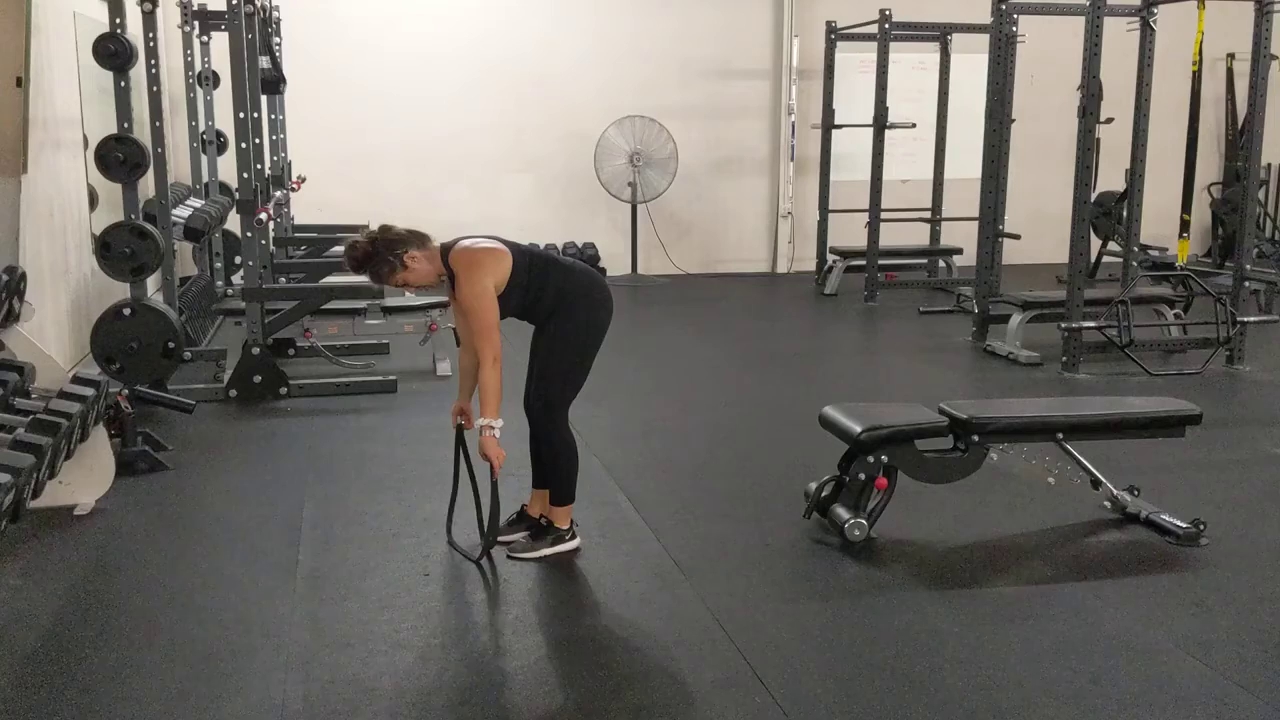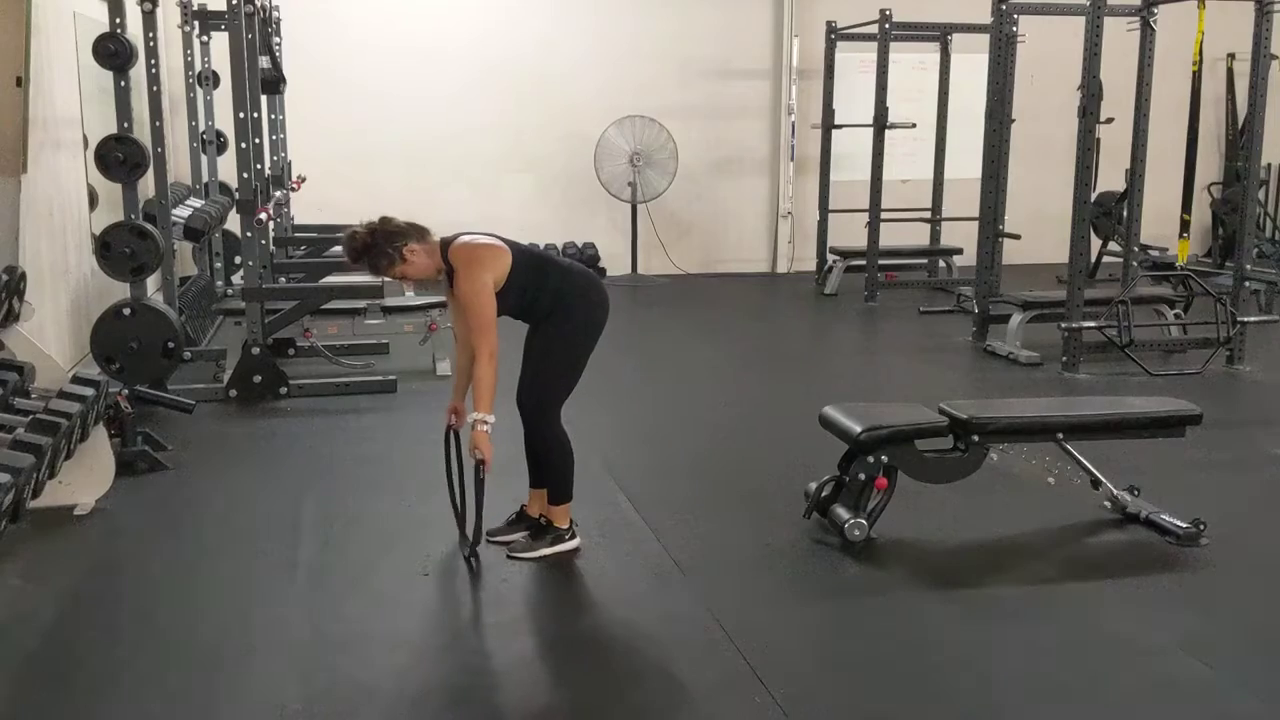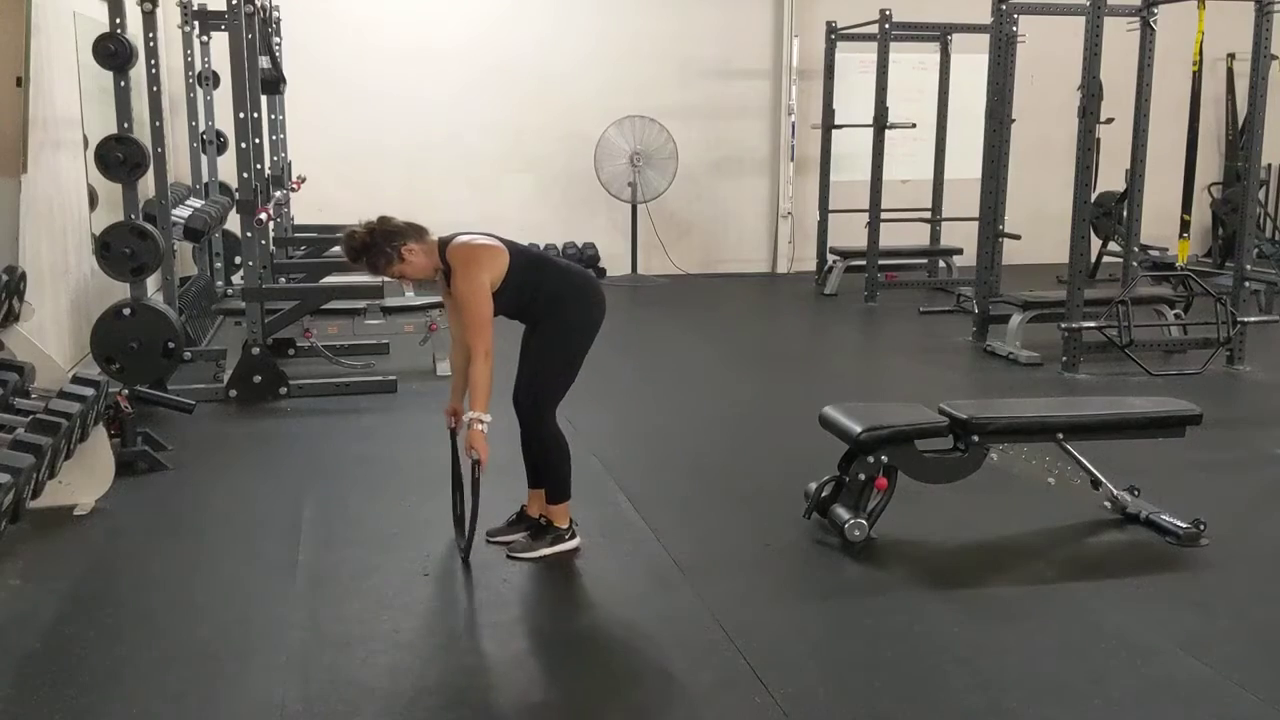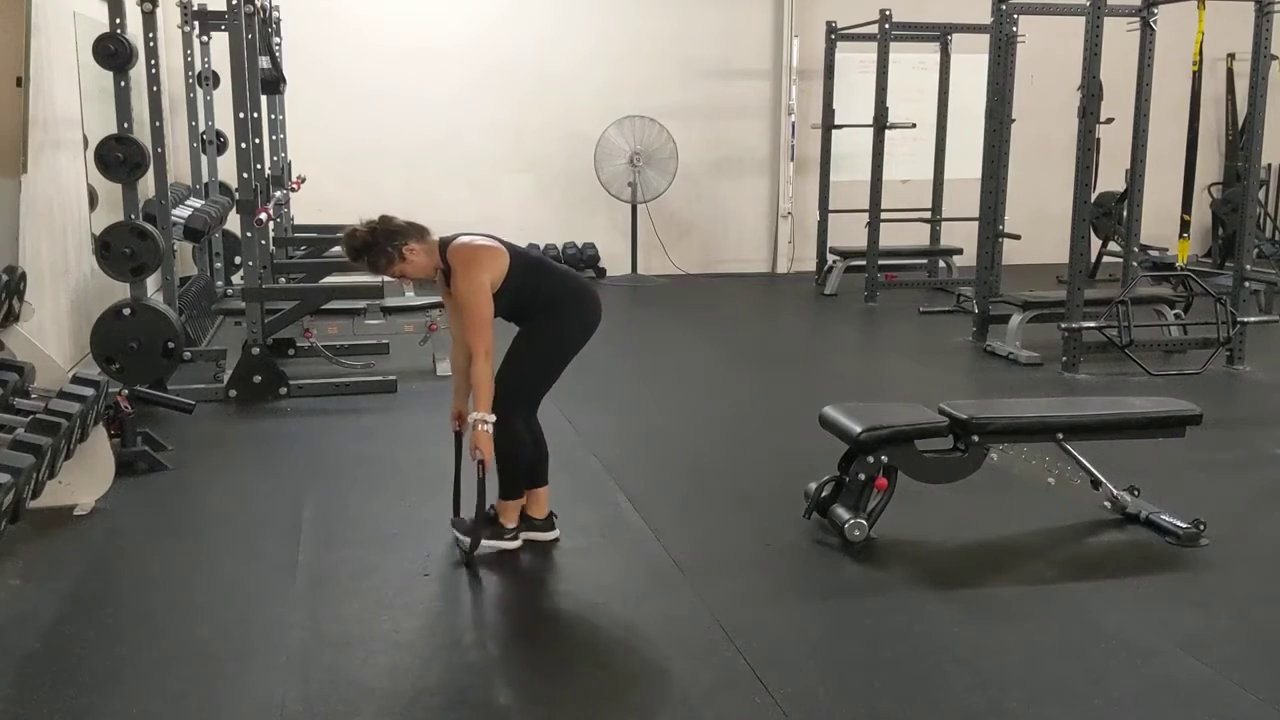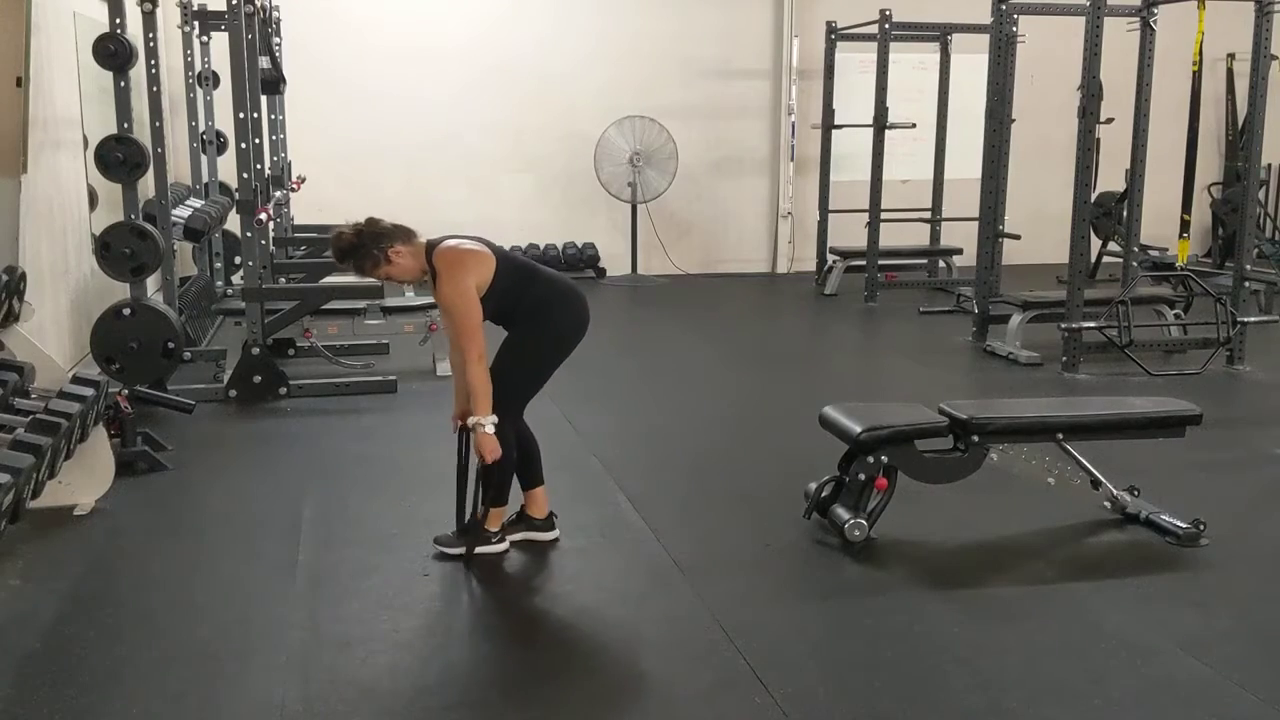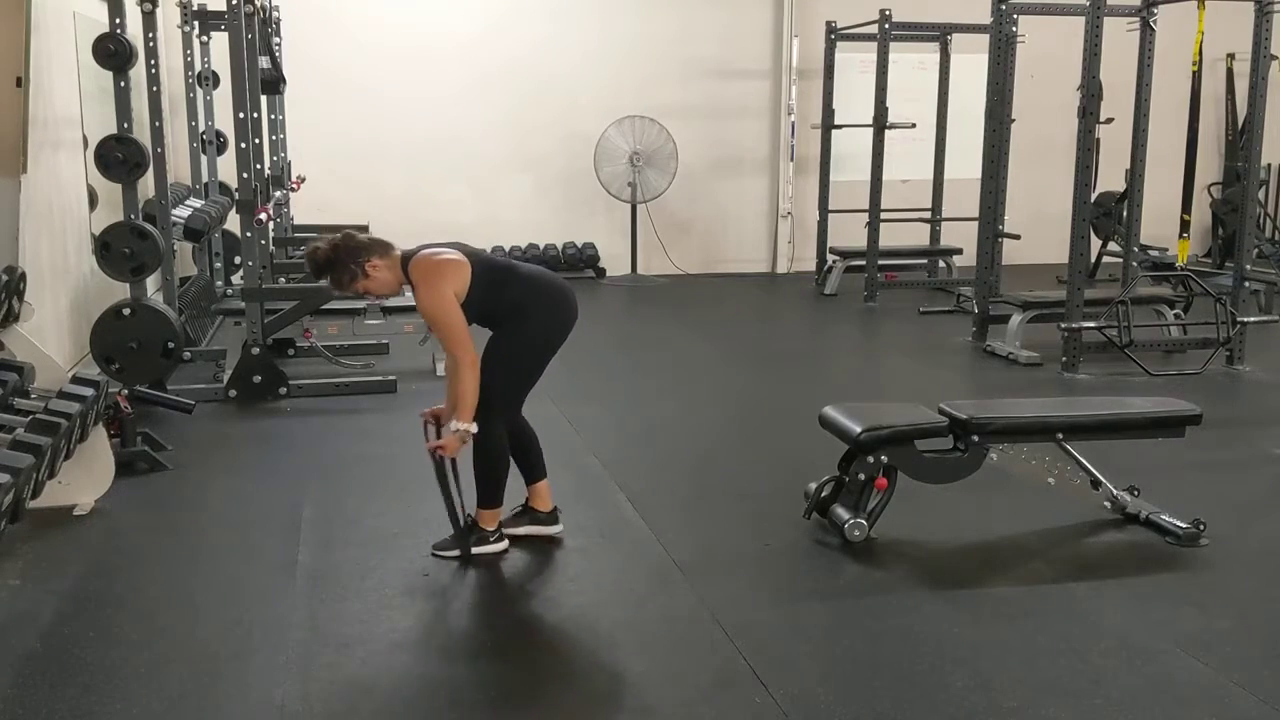
dt=0.3s
person 1, frame 1
left shoulder: (469, 270)
right shoulder: (452, 269)
left elbow: (491, 357)
right elbow: (470, 346)
left wrist: (489, 429)
right wrist: (464, 400)
left hip: (584, 305)
right hip: (560, 310)
left knee: (549, 412)
right knee: (536, 408)
left ankle: (562, 528)
right ankle: (536, 512)
person 1, frame 2
left shoulder: (469, 266)
right shoulder: (451, 265)
left elbow: (486, 353)
right elbow: (466, 343)
left wrist: (481, 424)
right wrist: (458, 398)
left hip: (579, 307)
right hip: (556, 311)
left knee: (541, 412)
right knee: (530, 407)
left ankle: (561, 527)
right ankle: (536, 512)
person 1, frame 3
left shoulder: (466, 266)
right shoulder: (446, 267)
left elbow: (481, 353)
right elbow: (462, 343)
left wrist: (476, 422)
right wrist: (456, 399)
left hip: (575, 306)
right hip: (552, 310)
left knee: (537, 412)
right knee: (528, 408)
left ankle: (562, 526)
right ankle: (536, 513)
person 1, frame 4
left shoulder: (467, 267)
right shoulder: (446, 267)
left elbow: (482, 353)
right elbow: (462, 344)
left wrist: (481, 423)
right wrist: (460, 403)
left hip: (570, 309)
right hip: (553, 311)
left knee: (506, 407)
right knee: (517, 408)
left ankle: (506, 524)
right ankle: (538, 515)
person 1, frame 5
left shoulder: (451, 271)
right shoulder: (438, 261)
left elbow: (476, 357)
right elbow: (459, 346)
left wrist: (483, 425)
right wrist: (463, 404)
left hip: (556, 315)
right hip: (551, 313)
left knee: (497, 415)
right knee: (504, 411)
left ankle: (491, 530)
right ankle: (538, 516)
person 1, frame 6
left shoulder: (429, 282)
right shoulder: (422, 266)
left elbow: (467, 362)
right elbow: (456, 352)
left wrist: (460, 429)
right wrist: (451, 409)
left hip: (540, 312)
right hip: (546, 304)
left knee: (489, 414)
right knee: (500, 411)
left ankle: (488, 529)
right ankle: (542, 509)
